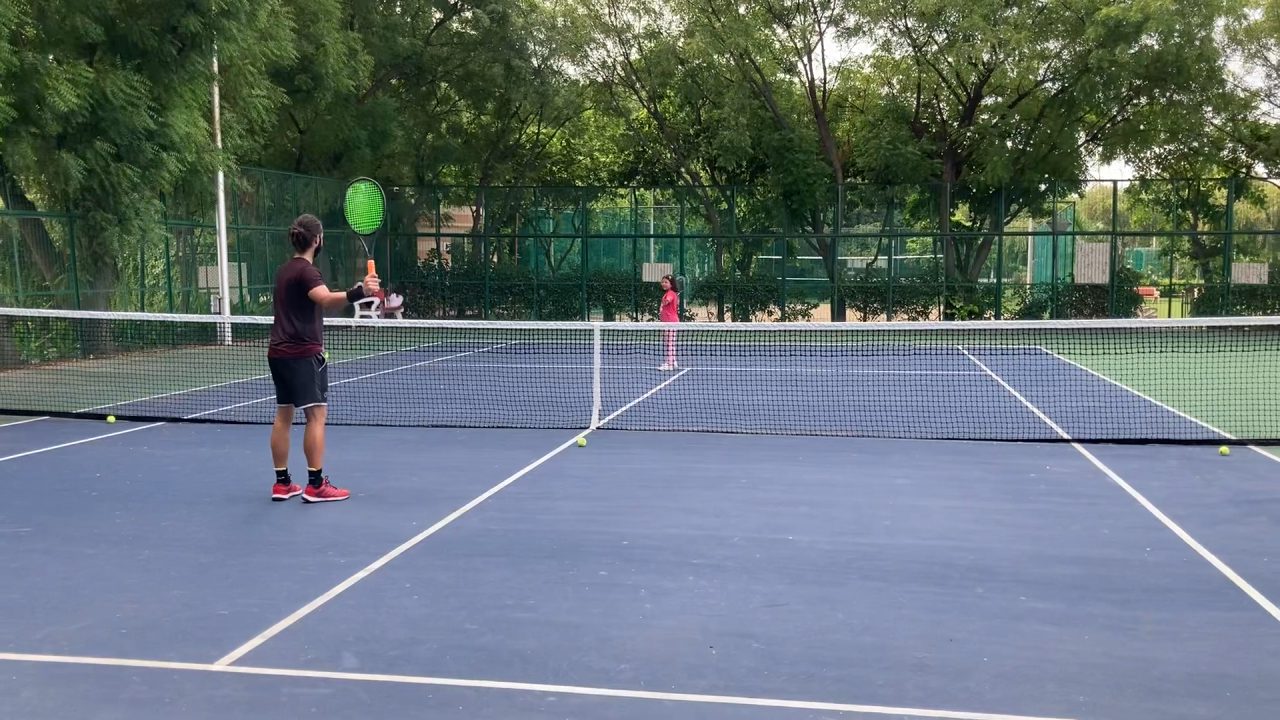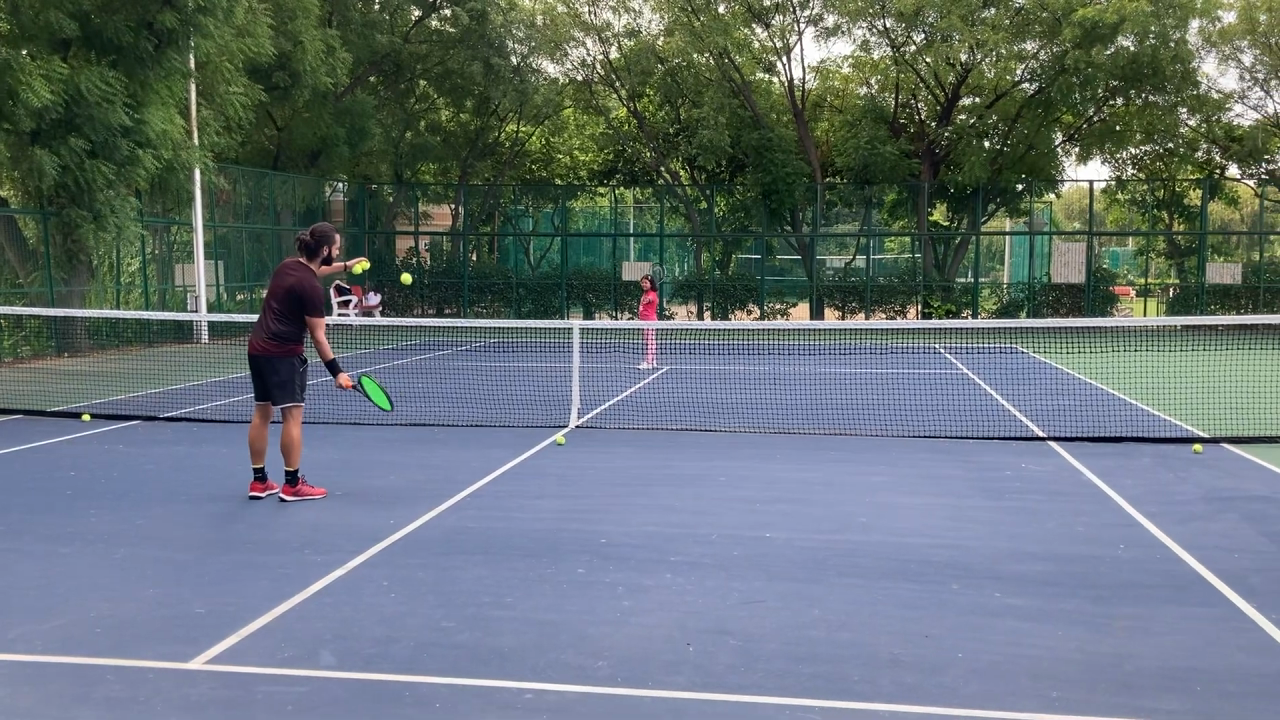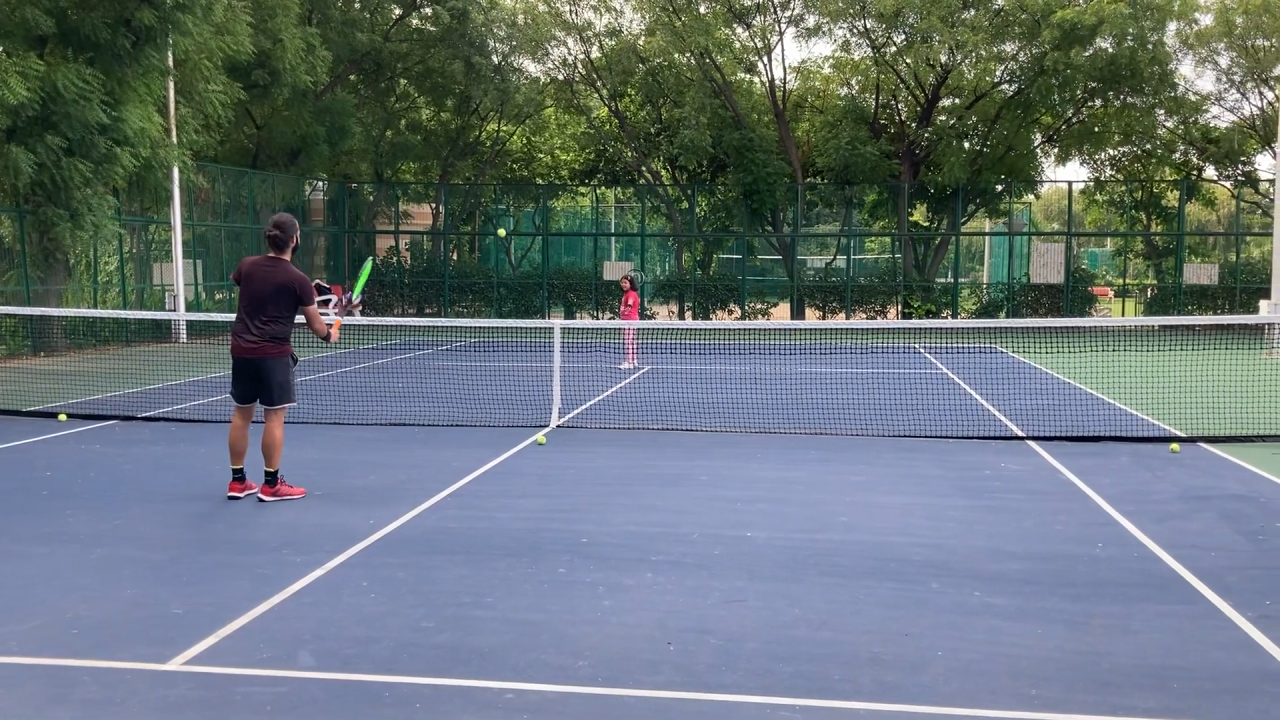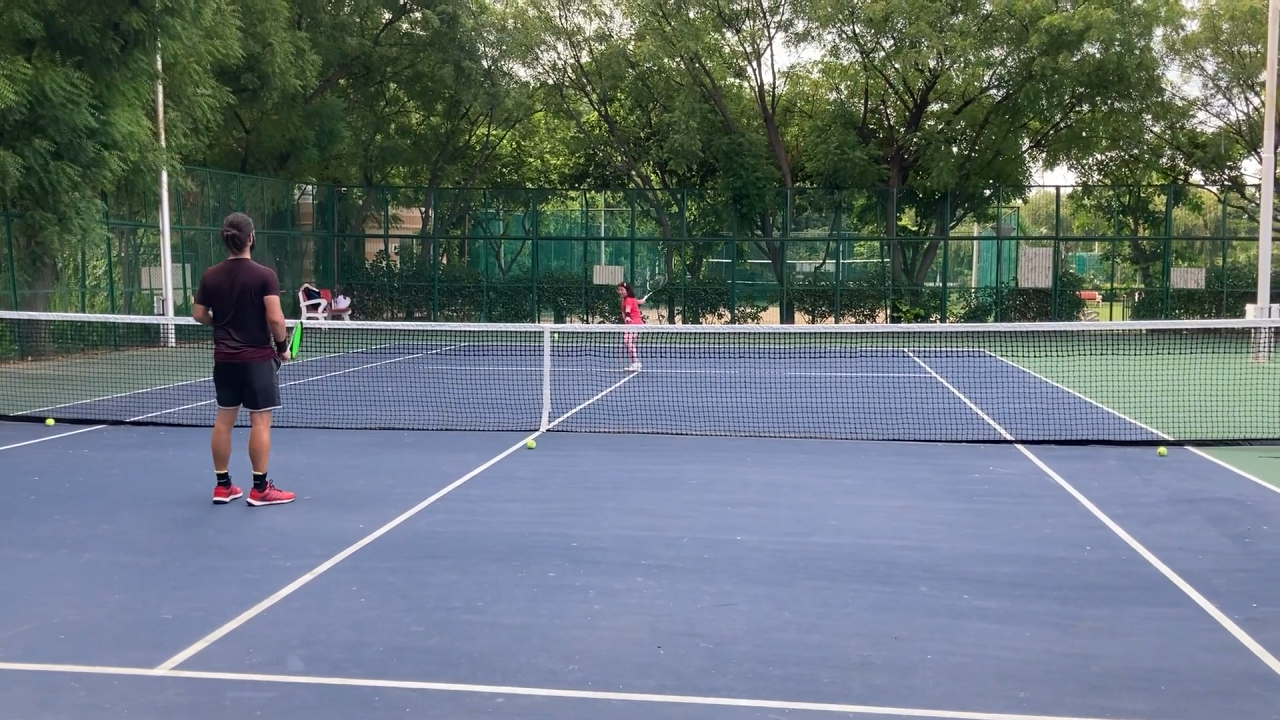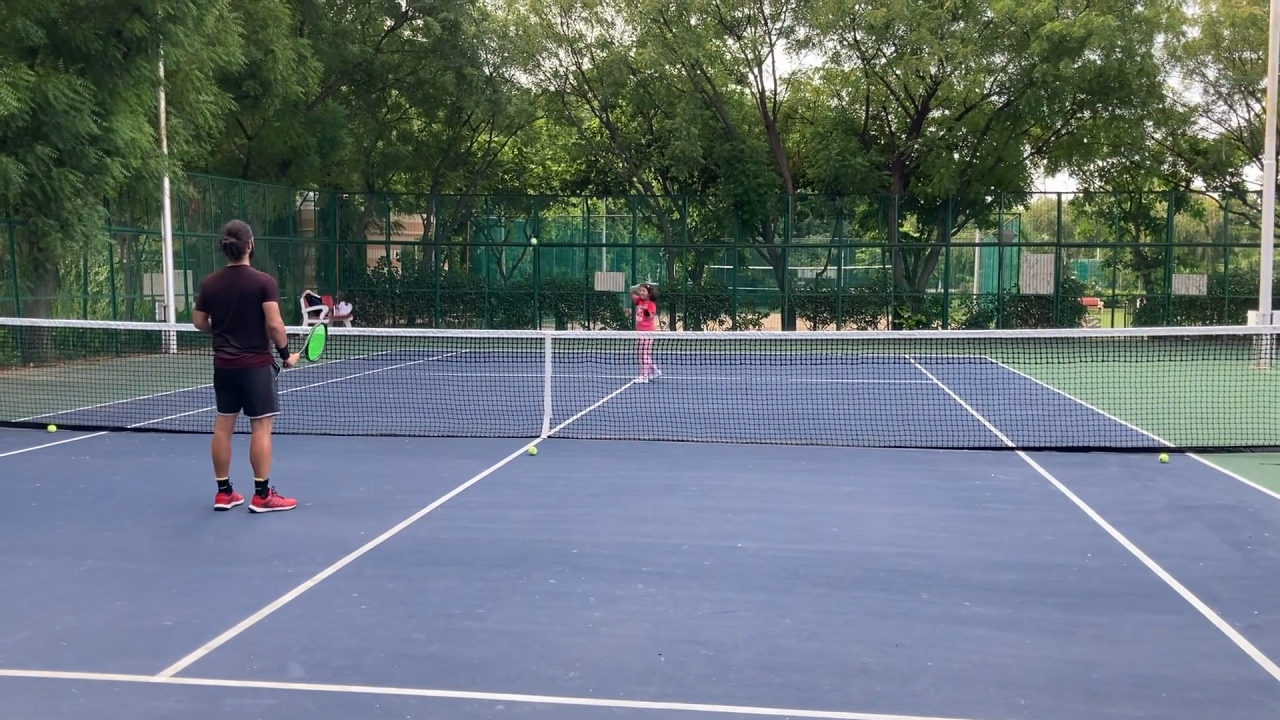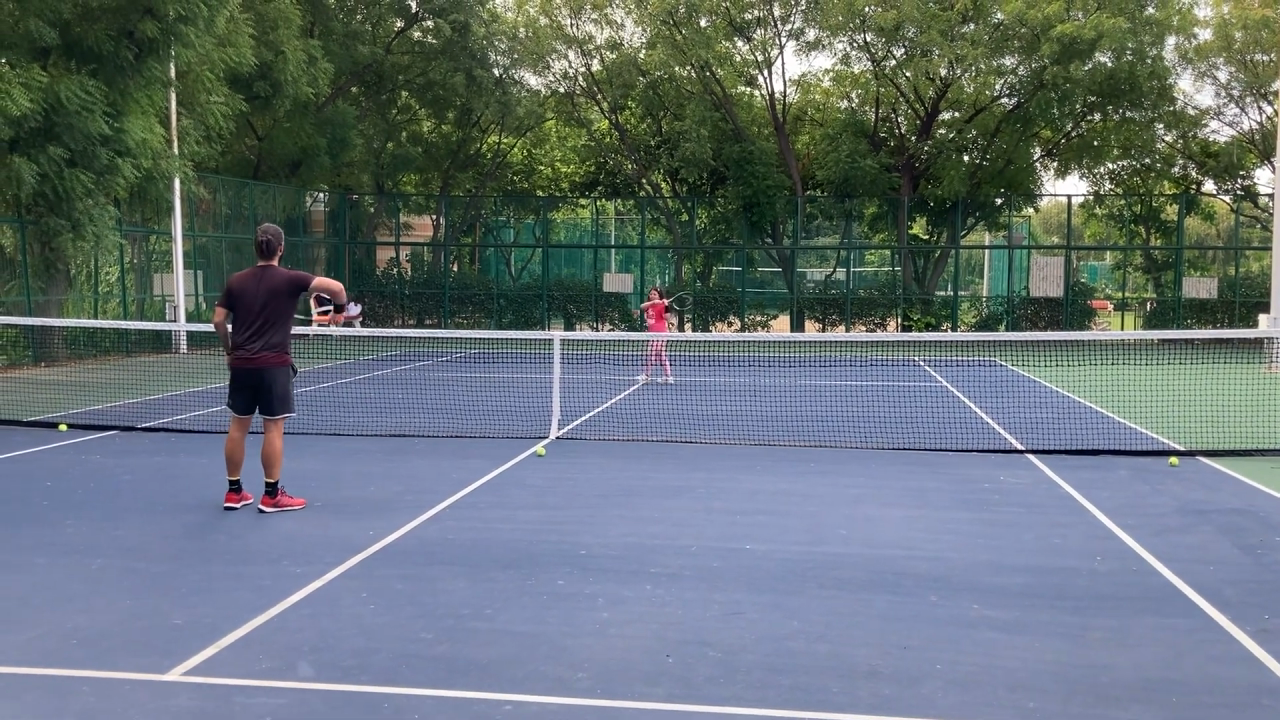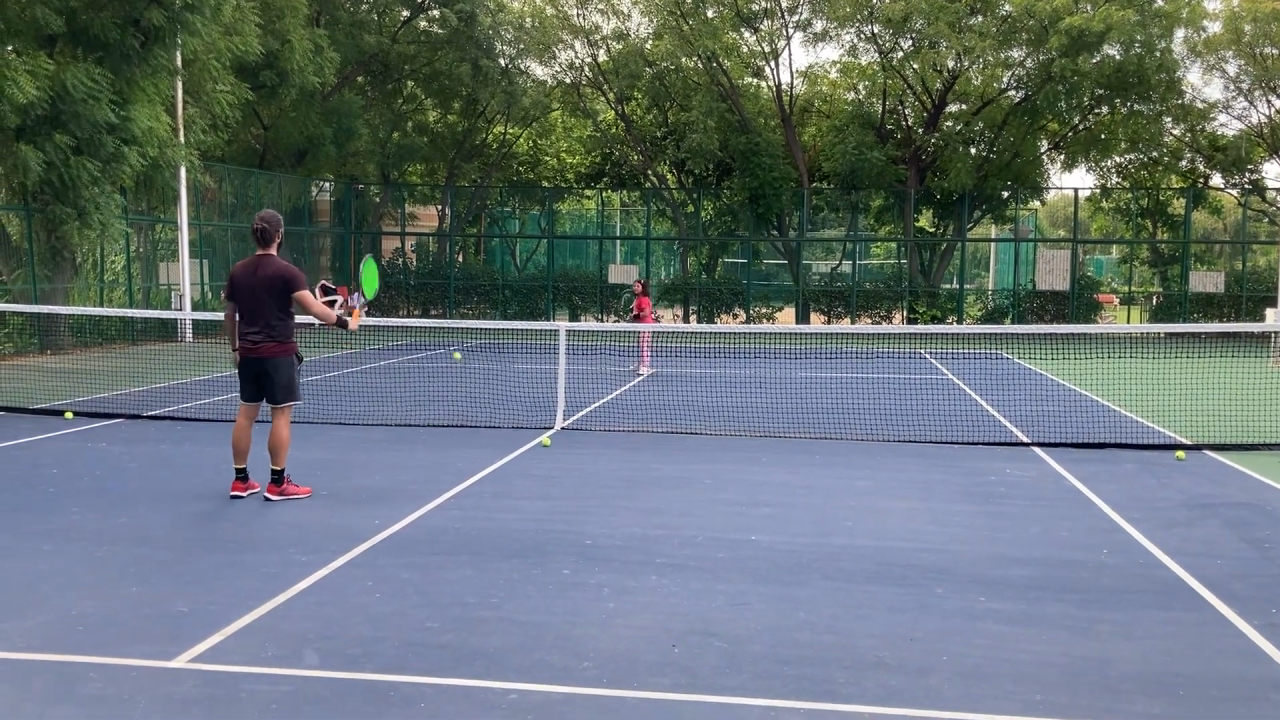
dt=0.7s
person 1, frame 1
left shoulder: (285, 269)
right shoulder: (306, 271)
right elbow: (326, 299)
right wrist: (360, 292)
left hip: (279, 351)
right hip: (303, 353)
left knee: (283, 415)
right knee: (316, 416)
left ankle: (282, 483)
right ankle: (316, 485)
person 1, frame 2
left shoulder: (287, 266)
right shoulder: (311, 288)
right elbow: (317, 336)
left wrist: (344, 266)
right wrist: (337, 371)
left hip: (258, 348)
right hip: (283, 353)
left knee: (261, 413)
right knee: (292, 416)
left ankle: (259, 481)
right ankle: (292, 484)
person 1, frame 3
left shoulder: (247, 265)
right shoulder: (298, 279)
left elbow: (236, 280)
right elbow: (315, 323)
right wrist: (329, 335)
left hip: (241, 351)
right hip: (273, 354)
left knee: (241, 415)
right knee: (274, 417)
left ankle: (237, 481)
right ankle: (271, 484)
person 1, frame 4
left shoulder: (210, 276)
right shoulder: (264, 275)
left elbow: (199, 315)
right elbow: (275, 318)
right wrist: (282, 348)
left hip: (225, 358)
right hip: (257, 358)
left knee: (224, 419)
right knee: (260, 421)
left ankle: (223, 485)
right ankle: (260, 488)
person 1, frame 5
left shoulder: (210, 283)
right shoulder: (263, 282)
left elbow: (199, 322)
right elbow: (274, 324)
right wrist: (285, 354)
left hip: (224, 365)
right hip: (256, 364)
left knee: (223, 426)
right knee: (261, 427)
left ankle: (223, 492)
right ankle: (262, 495)
person 1, frame 6
left shoulder: (236, 281)
right shoulder: (290, 279)
left elbow: (218, 321)
right elbow: (336, 287)
left wrist: (230, 351)
right wrist: (338, 311)
left hip: (241, 364)
right hip: (273, 364)
left knee: (237, 427)
right knee: (273, 428)
left ankle: (234, 491)
right ankle: (272, 495)
person 1, frame 7
left shoulder: (237, 271)
right shoulder: (286, 271)
left elbow: (229, 314)
right elbow: (313, 308)
left wrist: (235, 347)
right wrist: (344, 322)
left hip: (249, 353)
right hip: (278, 353)
left knee: (246, 415)
right knee: (280, 416)
left ankle: (240, 480)
right ankle: (277, 484)
